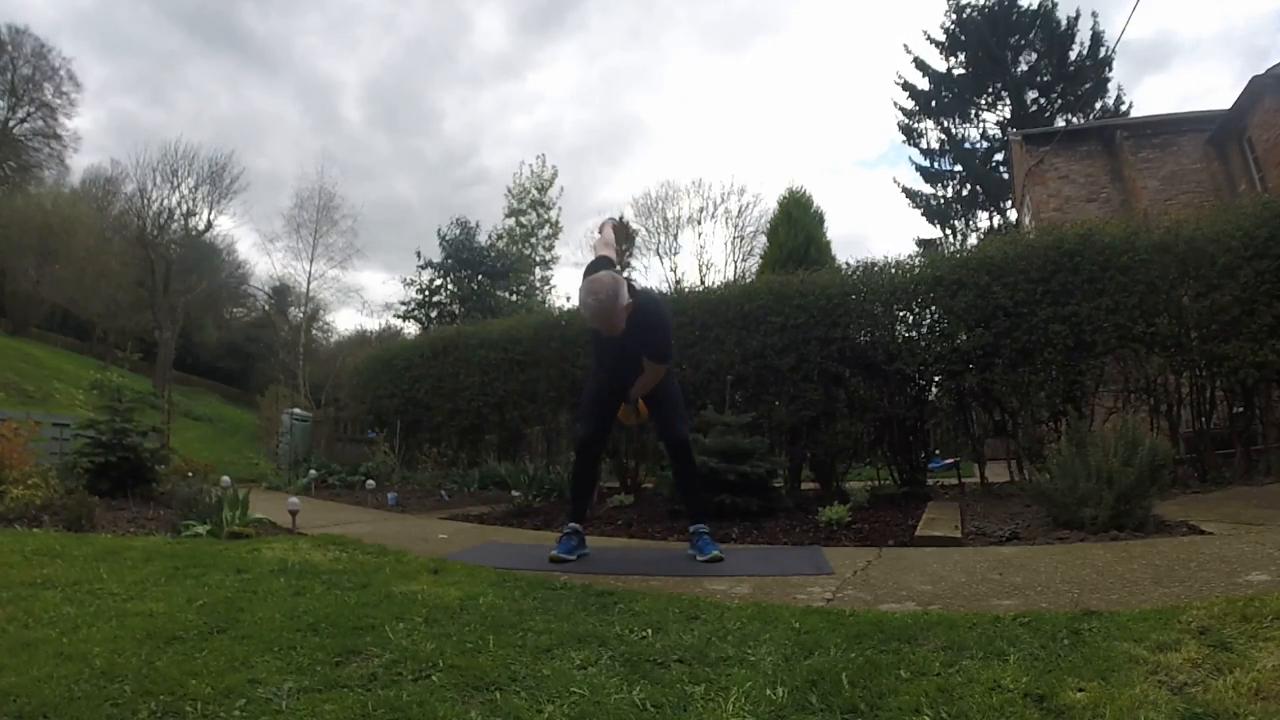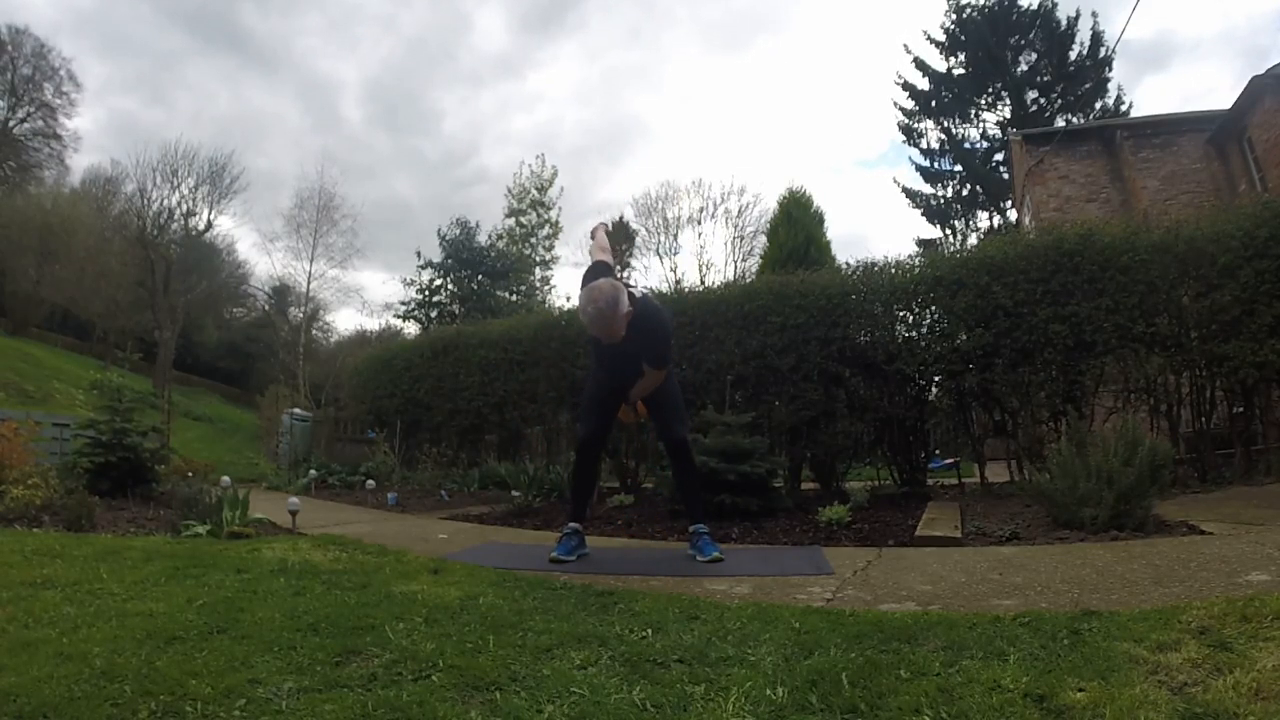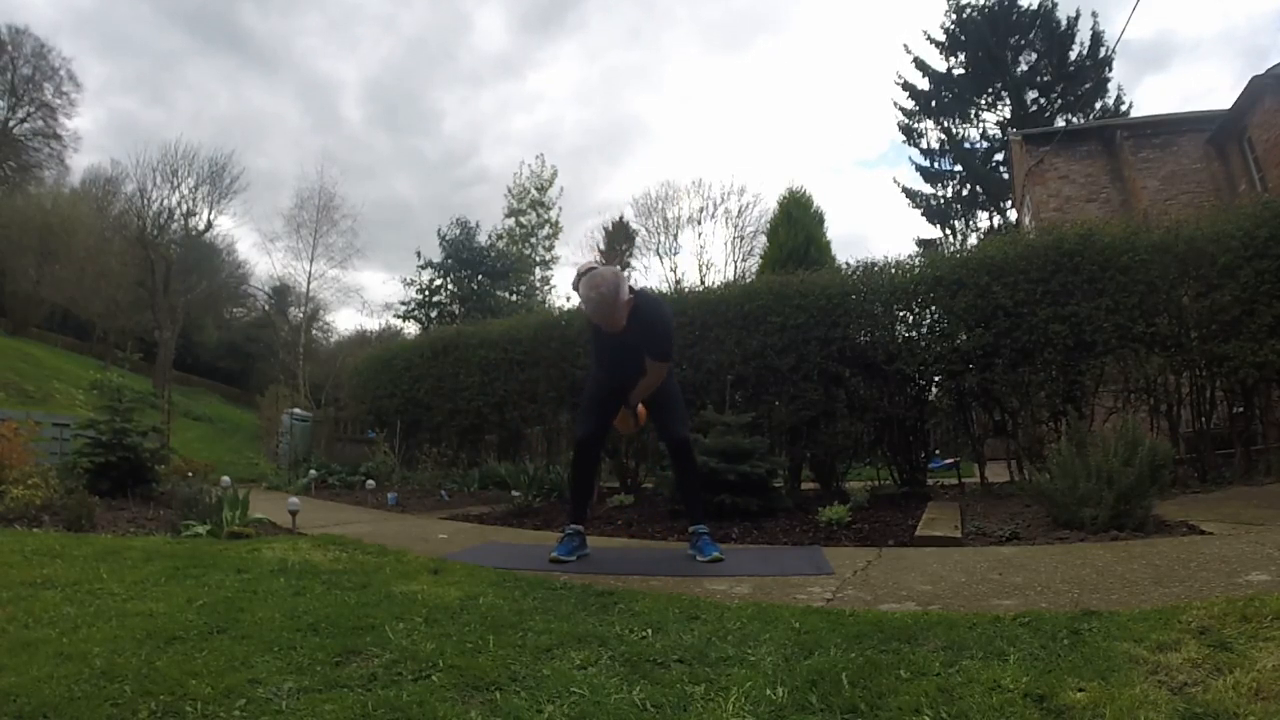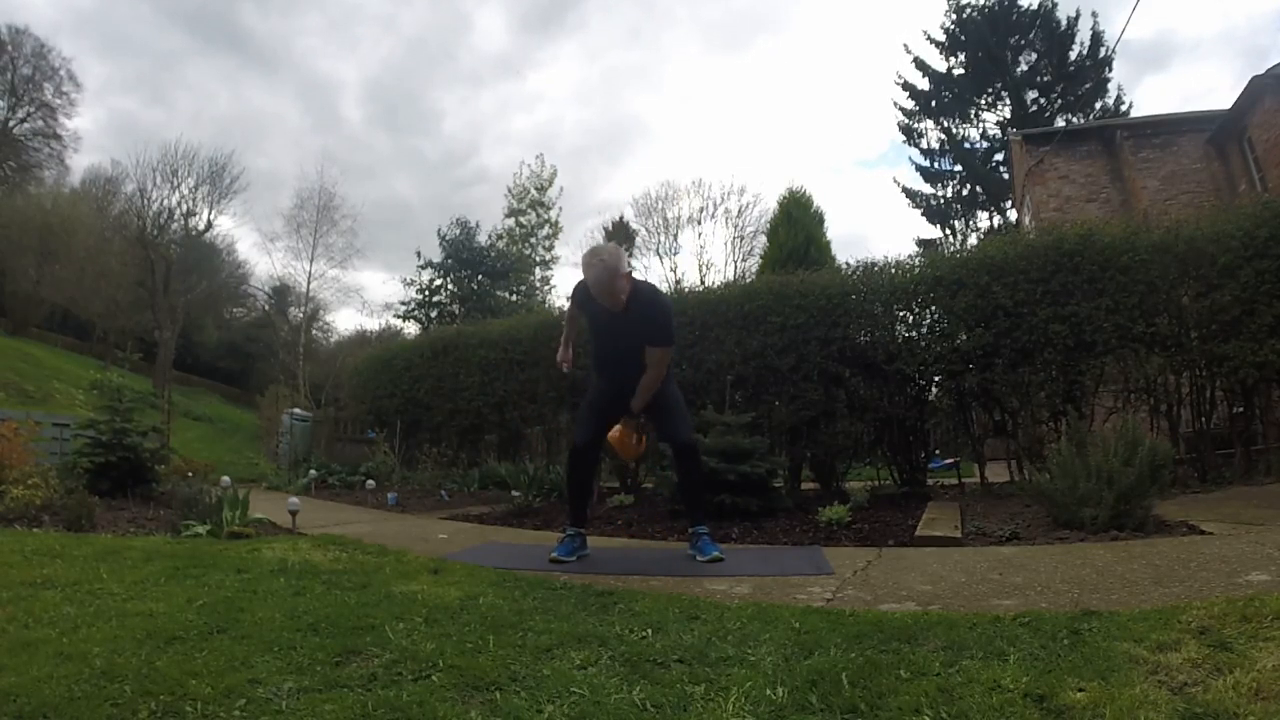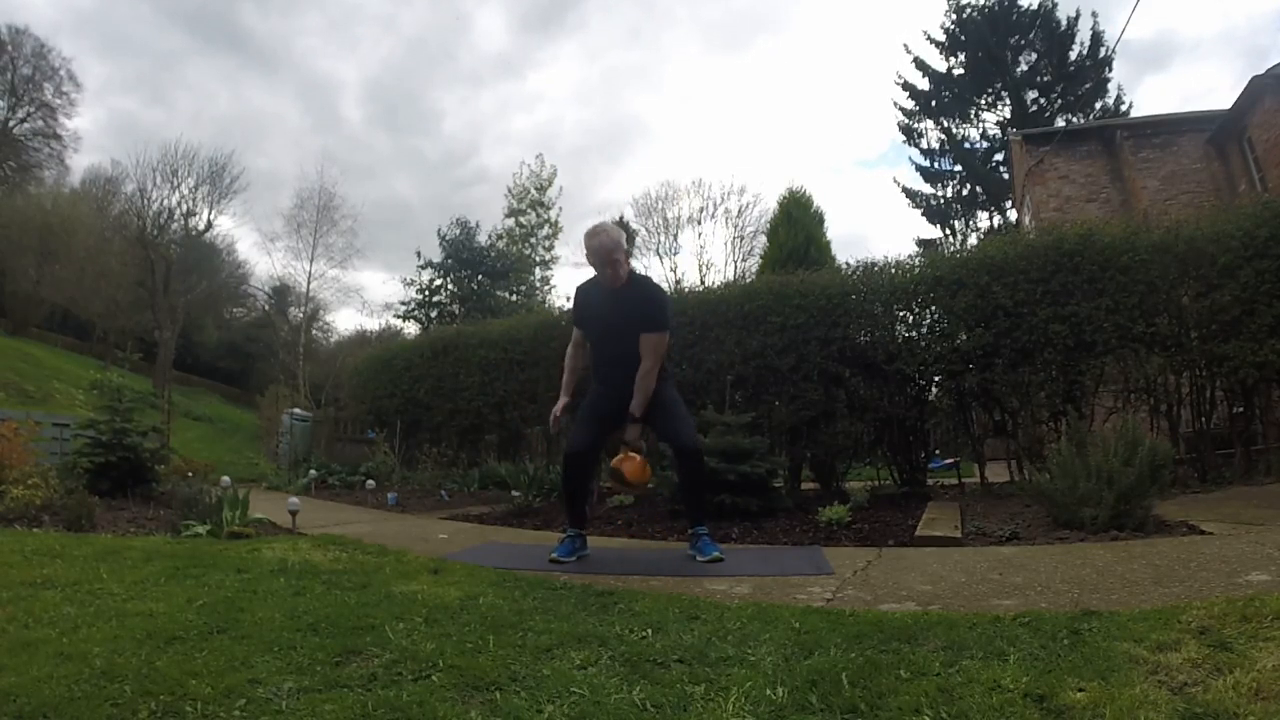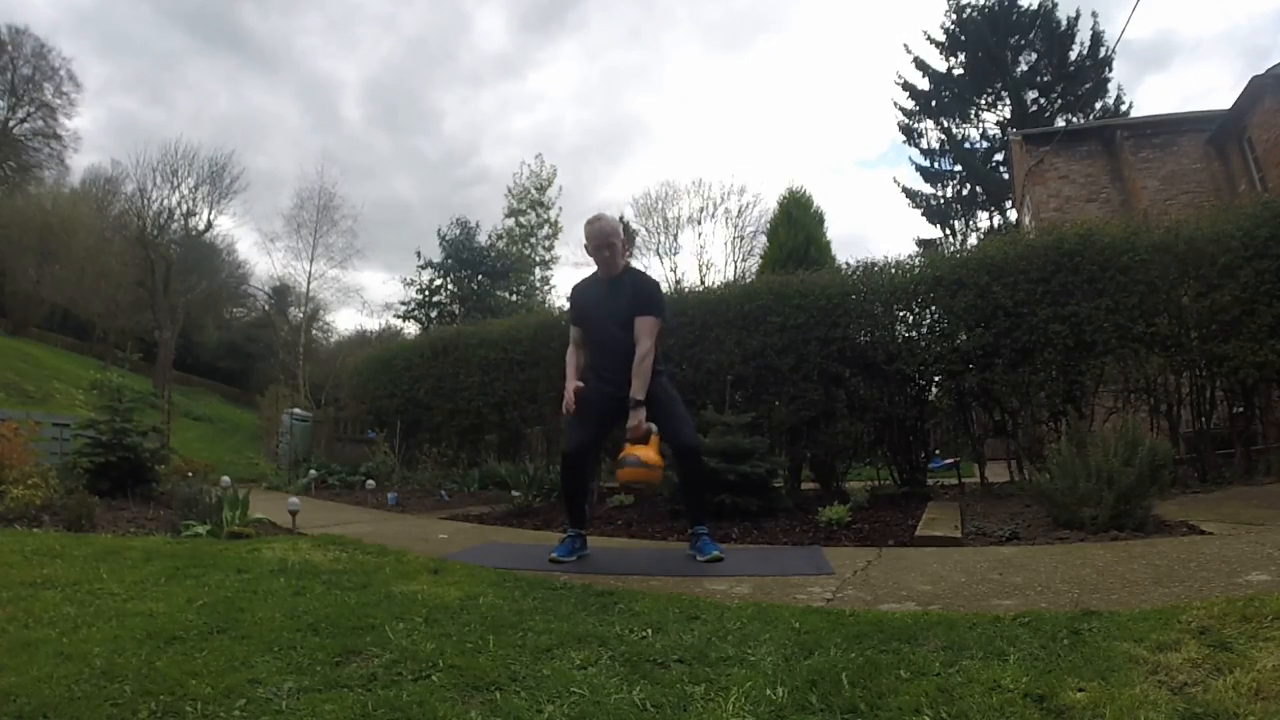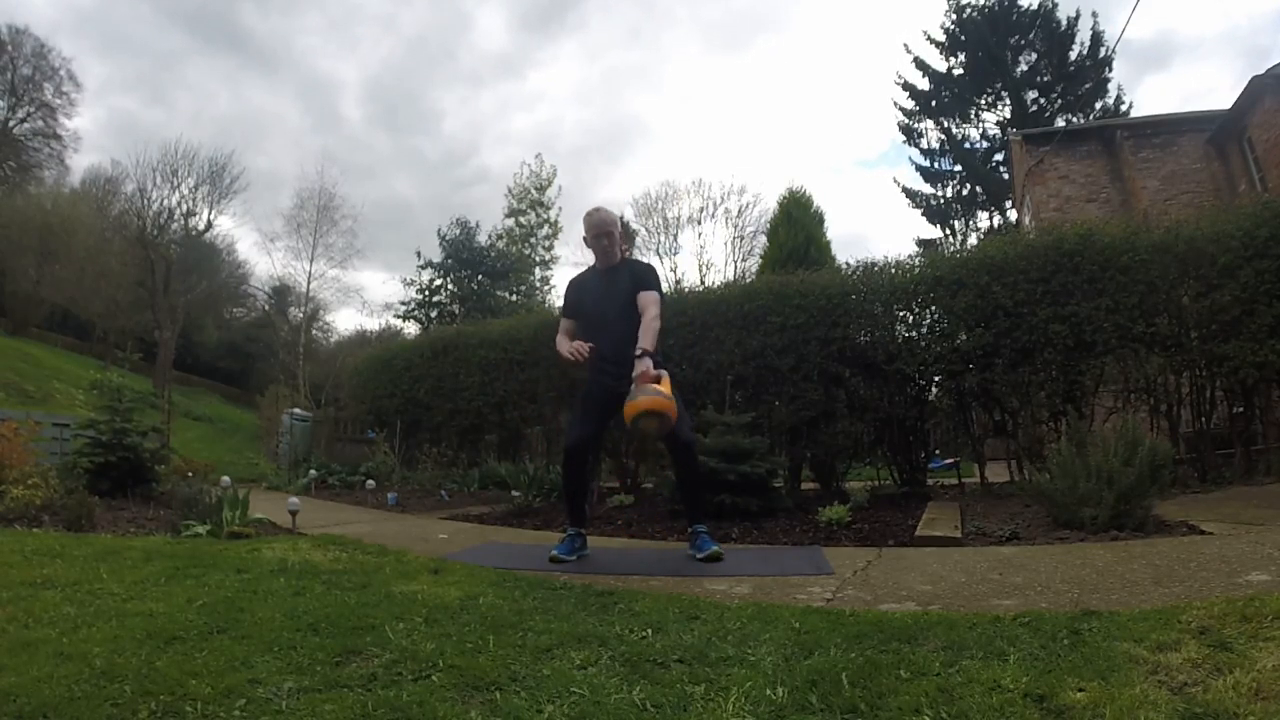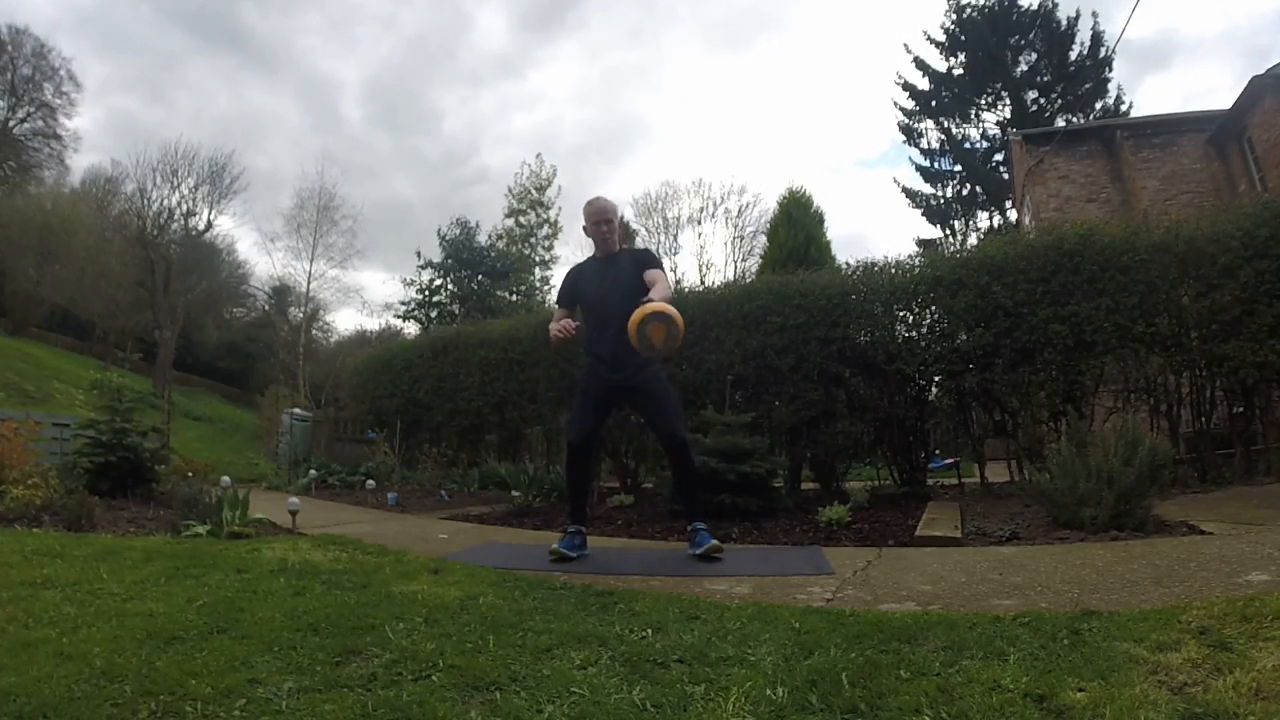
dt=0.1s
person 1, frame 1
left shoulder: (654, 314)
right shoulder: (595, 284)
left elbow: (654, 374)
right elbow: (605, 247)
left wrist: (630, 398)
right wrist: (607, 226)
left hip: (650, 373)
right hip: (606, 373)
left knee: (678, 441)
right knee: (587, 443)
left ankle: (699, 532)
right ankle: (574, 531)
person 1, frame 2
left shoulder: (654, 321)
right shoulder: (594, 286)
left elbow: (654, 378)
right elbow: (600, 251)
left wrist: (630, 398)
right wrist: (598, 231)
left hip: (649, 376)
right hip: (606, 374)
left knee: (677, 442)
right knee: (587, 444)
left ankle: (699, 532)
right ankle: (574, 532)
person 1, frame 3
left shoulder: (656, 315)
right shoulder: (593, 295)
left elbow: (655, 375)
right elbow: (584, 272)
left wrist: (631, 400)
right wrist: (583, 275)
left hip: (649, 383)
right hip: (606, 377)
left knee: (680, 442)
right knee: (585, 444)
left ankle: (699, 533)
right ankle: (575, 533)
person 1, frame 4
left shoulder: (655, 303)
right shoulder: (585, 291)
left elbow: (655, 371)
left wrist: (633, 412)
right wrist: (565, 346)
left hip: (650, 386)
right hip: (607, 386)
left knee: (685, 444)
right knee: (581, 448)
left ankle: (699, 533)
right ankle: (575, 533)
person 1, frame 5
left shoulder: (650, 294)
right shoulder: (585, 294)
left elbow: (651, 363)
right elbow: (577, 345)
left wrist: (636, 419)
right wrist: (564, 396)
left hip: (652, 388)
right hip: (606, 390)
left knee: (689, 447)
right knee: (575, 453)
left ankle: (699, 533)
right ankle: (575, 534)
person 1, frame 6
left shoulder: (644, 286)
right shoulder: (581, 292)
left elbow: (645, 347)
right elbow: (576, 346)
left wrist: (638, 403)
right wrist: (570, 383)
left hip: (648, 382)
right hip: (601, 388)
left knee: (688, 445)
right knee: (572, 452)
left ankle: (698, 533)
right ankle: (576, 534)
person 1, frame 7
left shoulder: (640, 272)
right shoulder: (579, 285)
left elbow: (651, 316)
right elbow: (565, 334)
left wrist: (644, 358)
right wrist: (567, 348)
left hip: (643, 372)
right hip: (601, 381)
left knee: (683, 442)
right knee: (574, 448)
left ankle: (698, 532)
right ankle: (575, 534)
person 1, frame 8
left shoulder: (640, 258)
right shoulder: (577, 275)
left elbow: (662, 284)
right elbow: (556, 322)
left wrist: (655, 300)
right wrist: (558, 328)
left hip: (643, 368)
right hip: (598, 373)
left knee: (676, 440)
right knee: (577, 443)
left ankle: (697, 528)
right ankle: (576, 531)
